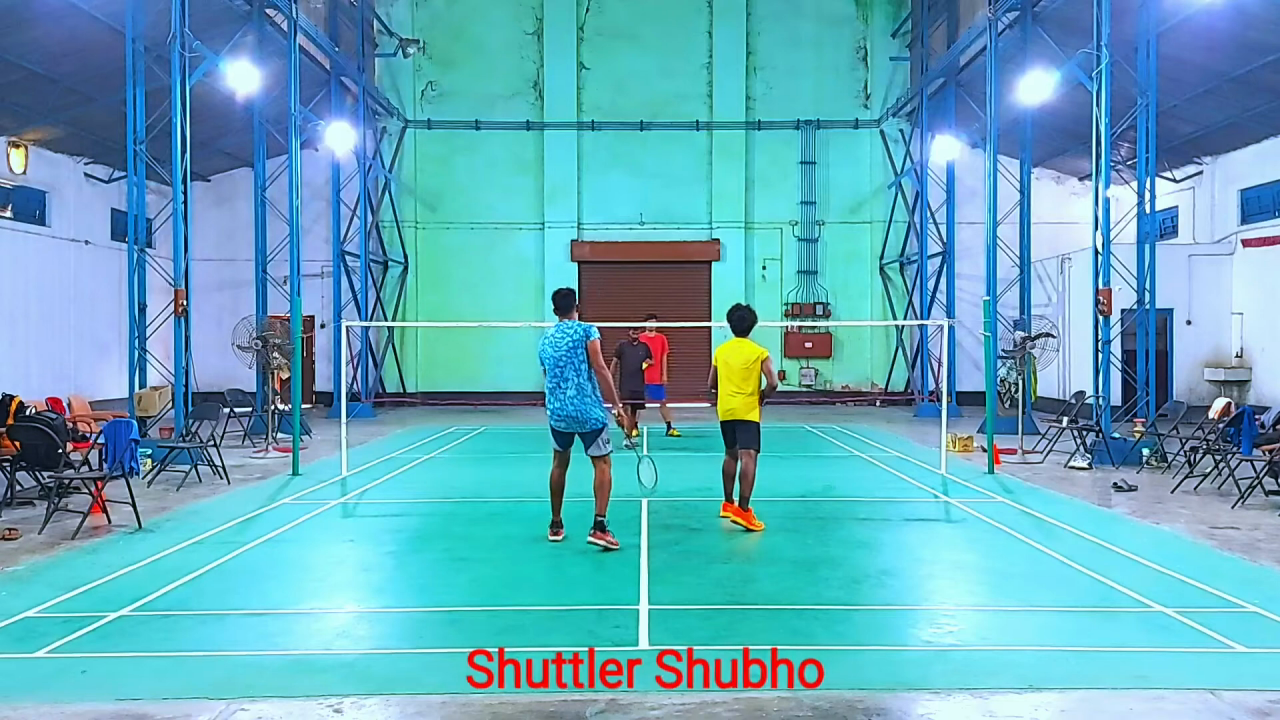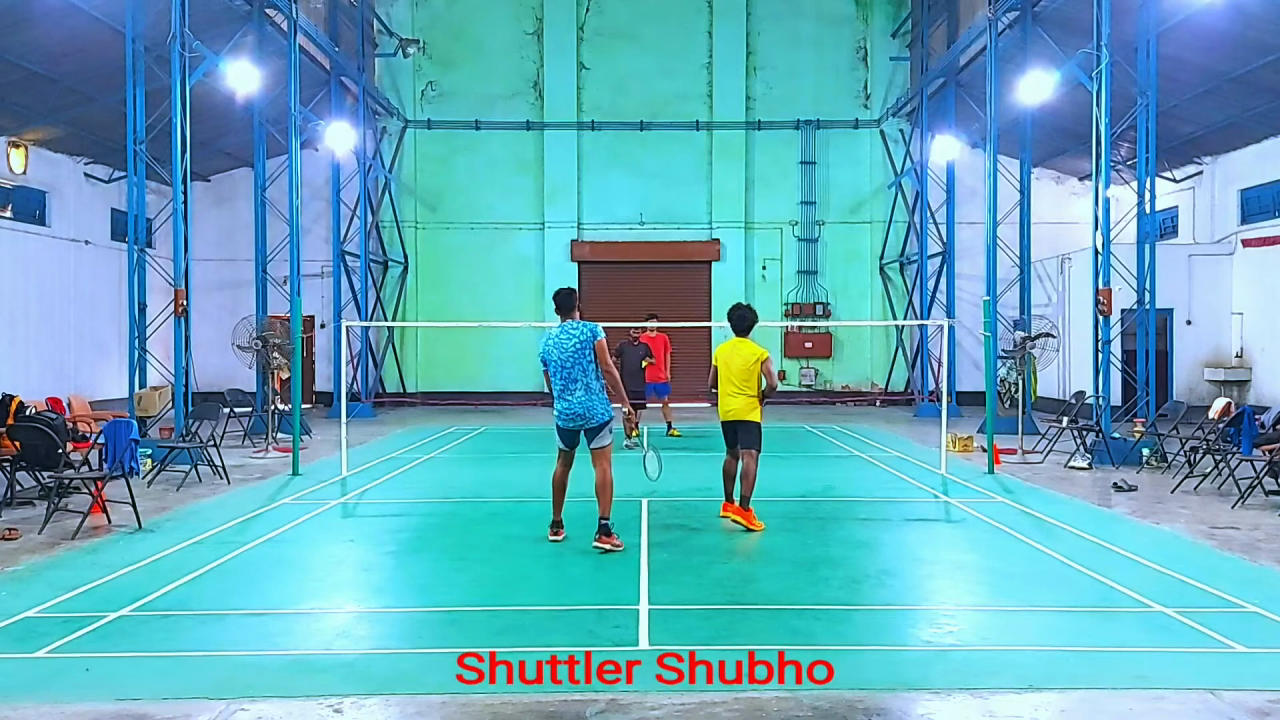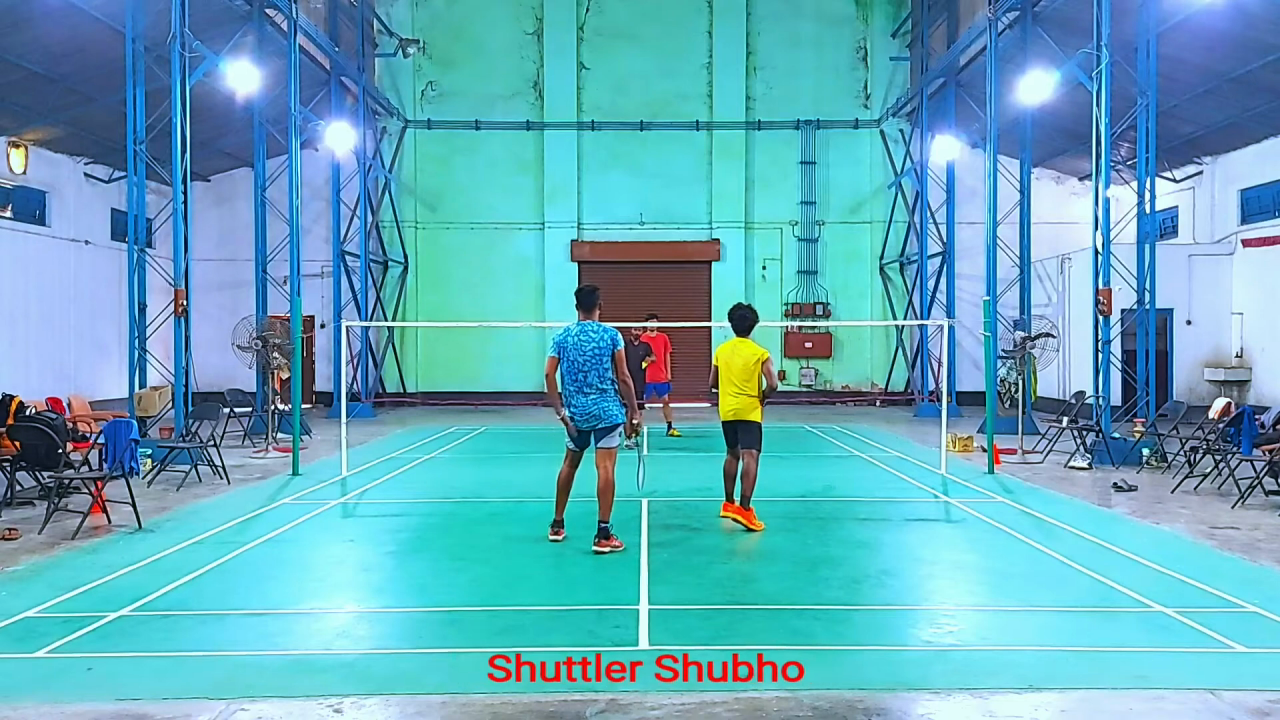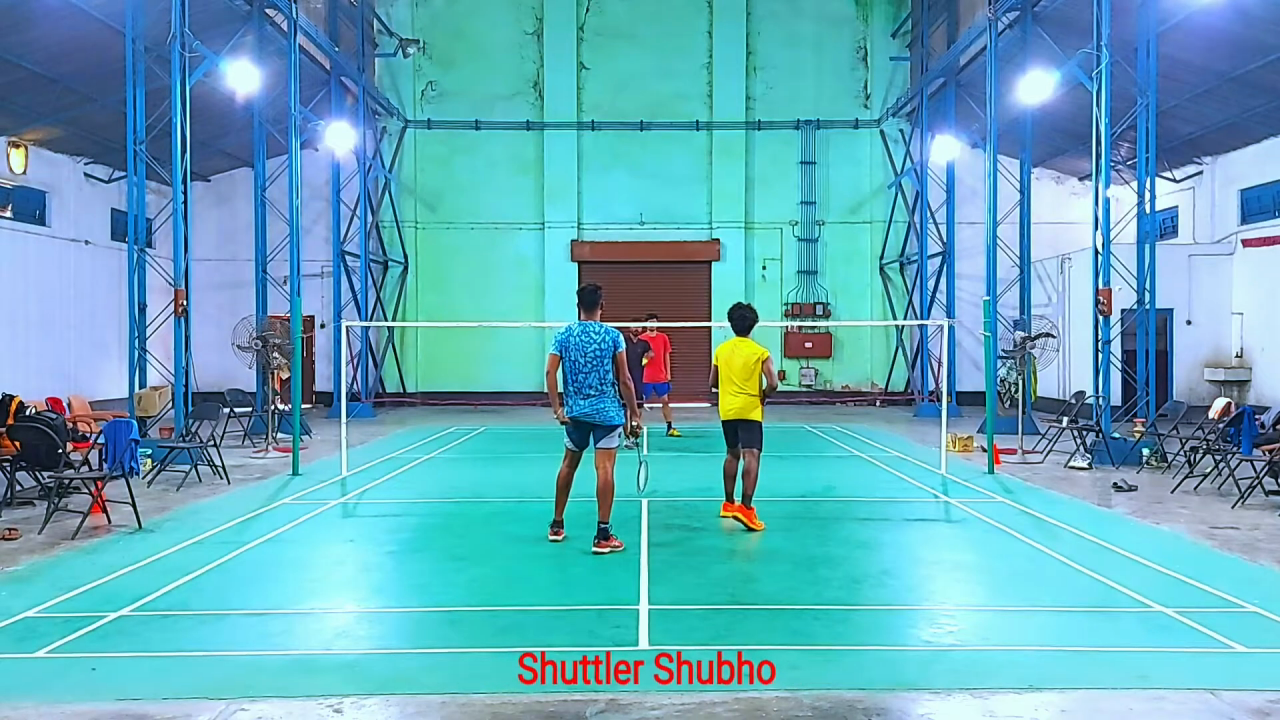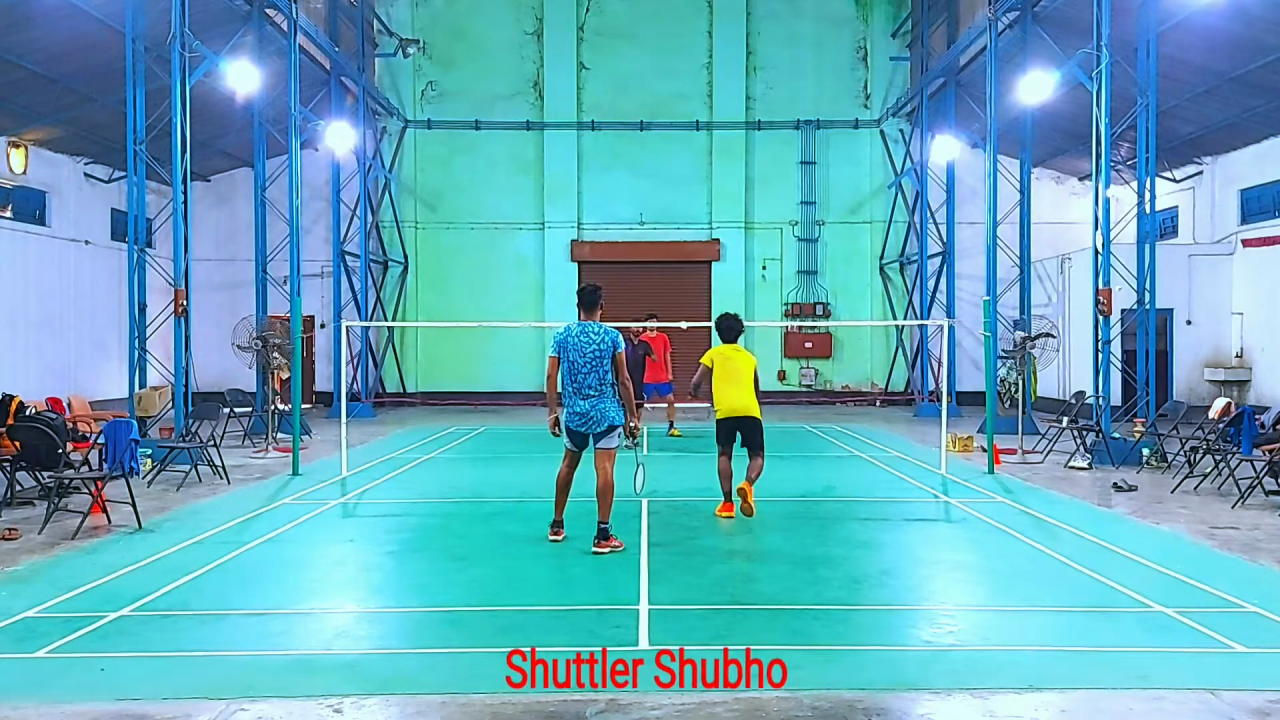
dt=0.5s
person 1, frame 1
left shoulder: (545, 340)
right shoulder: (586, 330)
right elbow: (599, 368)
right wrist: (616, 405)
left hip: (557, 412)
right hip: (589, 410)
left knee: (559, 465)
right knee: (602, 465)
left ankle: (556, 525)
right ankle: (599, 527)
person 1, frame 2
left shoulder: (546, 342)
right shoulder: (592, 330)
right elbow: (608, 368)
right wrist: (625, 403)
left hip: (564, 412)
right hip: (596, 409)
left knee: (562, 465)
right knee: (603, 467)
left ankle: (556, 526)
right ankle: (604, 531)
person 1, frame 3
left shoulder: (562, 337)
right shoulder: (611, 335)
left elbow: (549, 375)
right elbow: (623, 378)
left wrist: (560, 411)
right wrist: (633, 412)
left hip: (576, 413)
right hip: (608, 411)
left knee: (569, 465)
right knee: (605, 469)
left ankle: (557, 524)
right ankle: (603, 535)
person 1, frame 4
left shoulder: (563, 335)
right shoulder: (613, 336)
left elbow: (550, 373)
right elbow: (624, 380)
left wrist: (557, 409)
right wrist: (633, 414)
left hip: (575, 413)
right hip: (607, 412)
left knee: (568, 465)
right knee: (604, 469)
left ankle: (556, 525)
right ankle: (603, 535)
person 1, frame 5
left shoulder: (562, 335)
right shoulder: (612, 336)
left elbow: (551, 376)
right elbow: (623, 380)
left wrist: (553, 413)
right wrist: (632, 416)
left hip: (574, 414)
right hip: (607, 413)
left knee: (568, 465)
right knee: (604, 470)
left ankle: (557, 525)
right ankle: (602, 535)
person 2, frame 1
left shoulder: (720, 351)
right shoulder: (759, 352)
left elbow: (712, 384)
right elbow: (772, 383)
right wrist: (761, 397)
left hip: (725, 411)
right hip: (747, 411)
left knee: (731, 455)
right knee: (748, 457)
left ankle: (728, 504)
right ankle: (743, 510)
person 2, frame 2
left shoulder: (720, 350)
right shoulder: (759, 353)
left elbow: (712, 384)
right elbow: (772, 384)
right wrist: (762, 397)
left hip: (727, 411)
right hip: (749, 411)
left knee: (732, 455)
right knee: (750, 457)
left ankle: (729, 504)
right ankle: (744, 510)
person 2, frame 3
left shoulder: (721, 350)
right shoulder: (760, 353)
left elbow: (713, 383)
right elbow: (772, 385)
right wrist: (762, 397)
left hip: (727, 411)
right hip: (749, 411)
left knee: (732, 454)
right knee: (750, 457)
left ankle: (729, 504)
right ankle: (744, 509)
person 2, frame 4
left shoulder: (721, 350)
right shoulder: (760, 352)
left elbow: (713, 383)
right elbow: (773, 384)
right wrist: (762, 396)
left hip: (727, 411)
right hip: (749, 411)
left knee: (732, 454)
right knee: (751, 456)
left ankle: (729, 504)
right ankle: (746, 508)
person 2, frame 5
left shoulder: (713, 354)
right shoulder: (750, 358)
left elbow: (696, 382)
left wrist: (694, 393)
left hip: (725, 411)
right hip: (751, 412)
left knee: (725, 456)
right knee: (757, 457)
left ankle: (727, 503)
right ankle: (747, 486)
